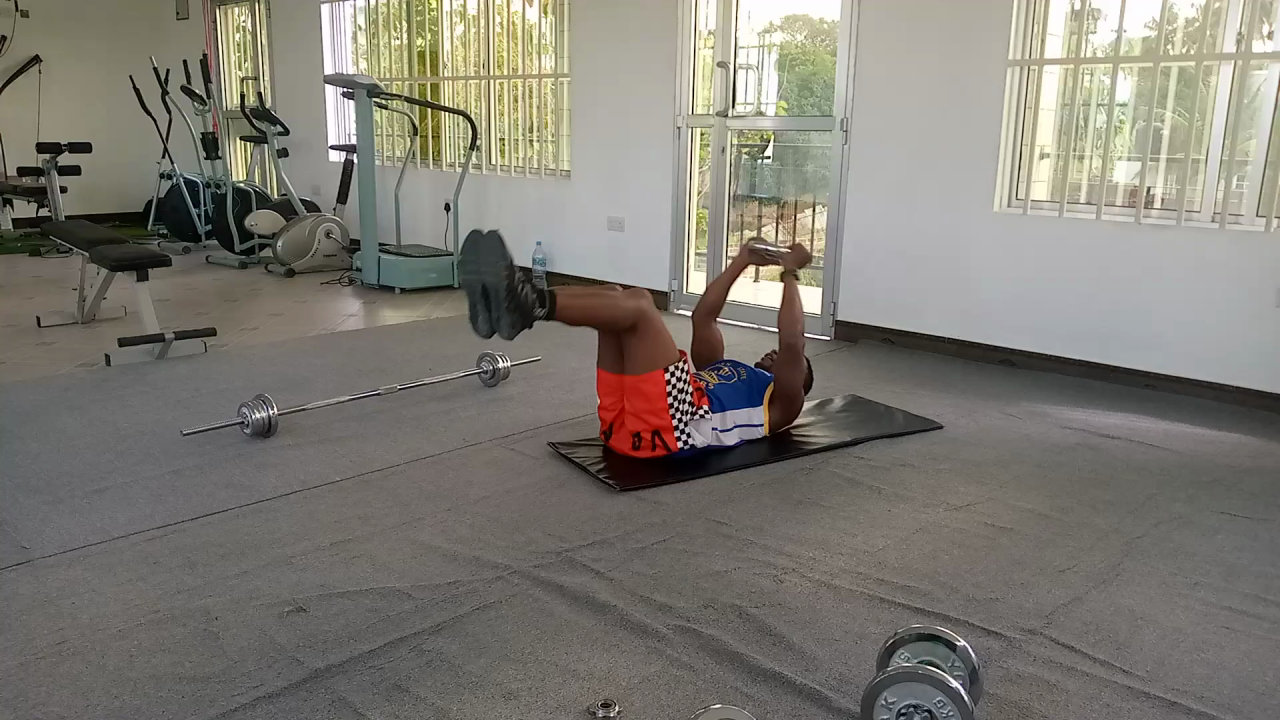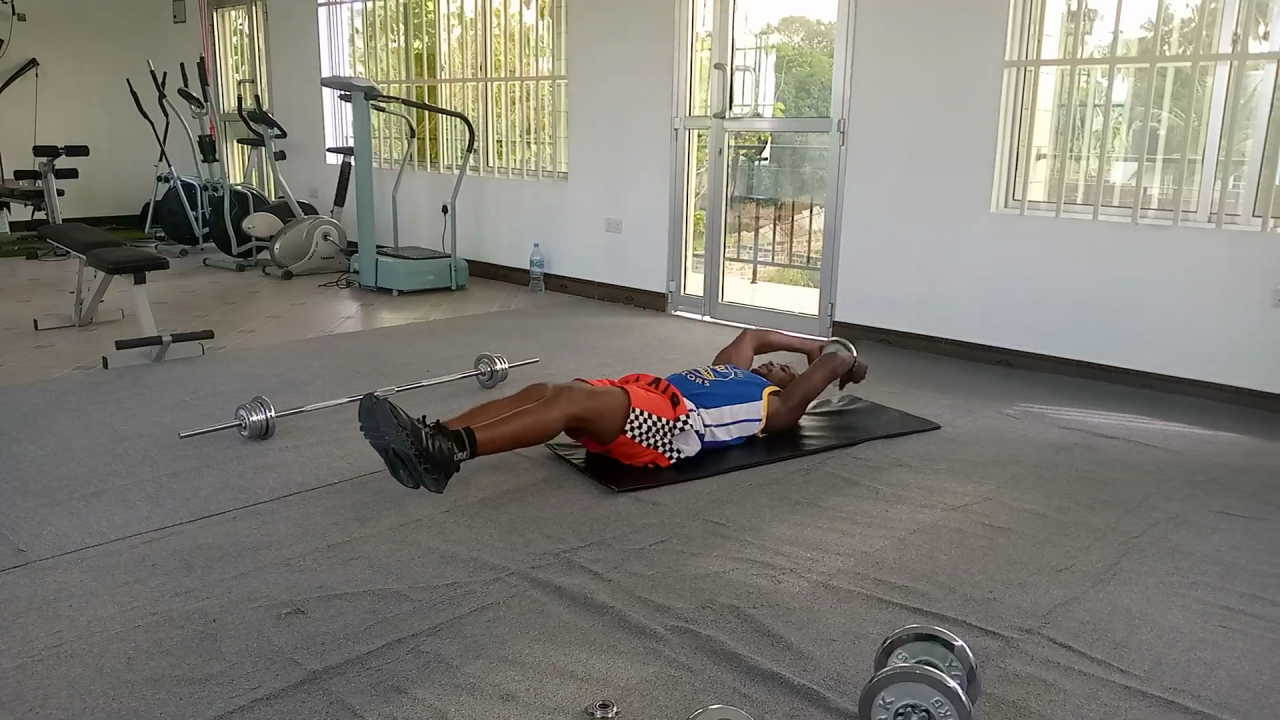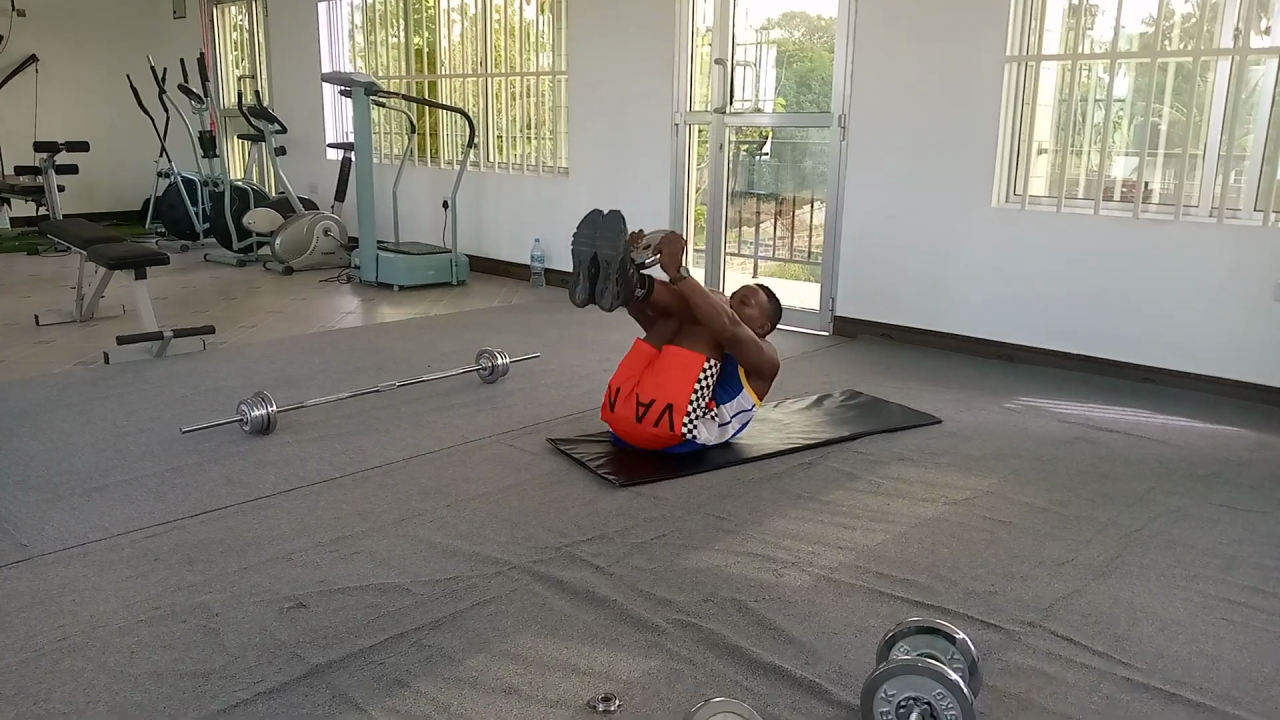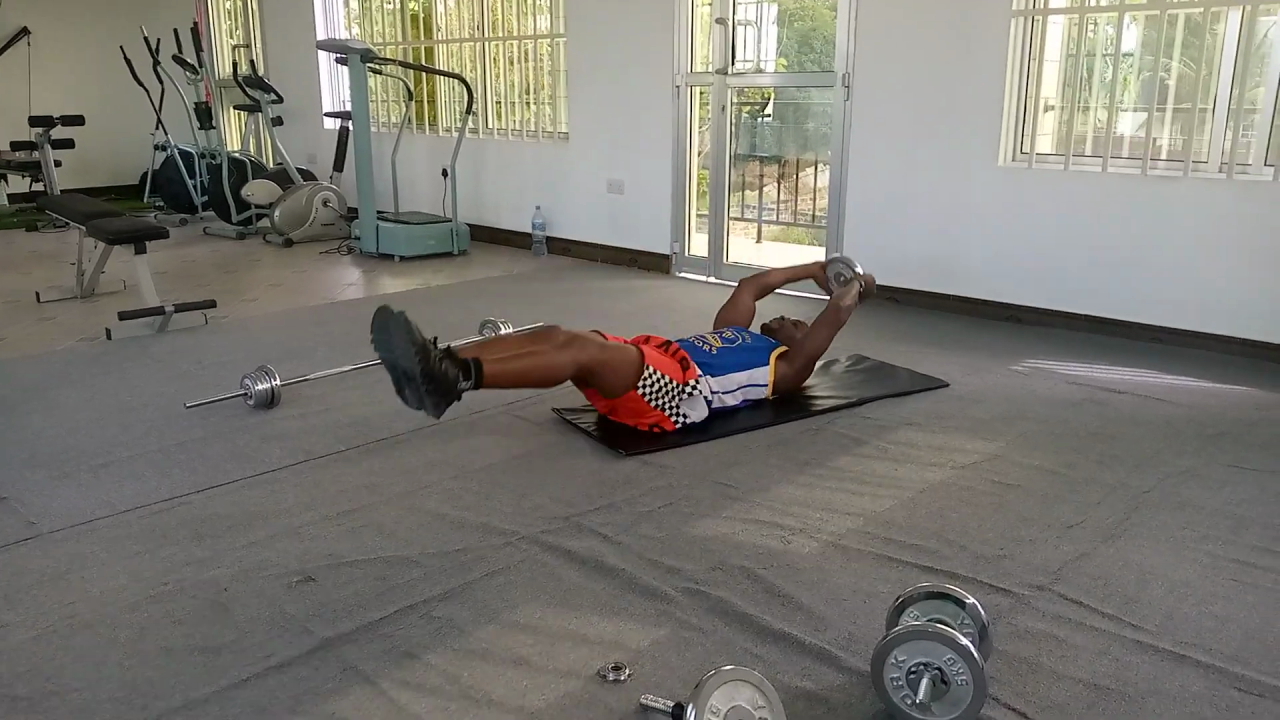
dt=0.7s
person 1, frame 1
left shoulder: (779, 404)
right shoulder: (724, 365)
left elbow: (792, 344)
right elbow: (704, 315)
left wrist: (790, 278)
right wrist: (742, 262)
left hip: (668, 425)
right hip: (625, 416)
left knee: (637, 302)
right knee: (610, 297)
left ankle: (529, 303)
right ankle: (501, 303)
person 1, frame 2
left shoulder: (776, 408)
right shoulder: (734, 374)
left elbow: (828, 366)
right elbow: (753, 335)
right wrist: (815, 345)
left hip: (669, 425)
right hip: (643, 392)
left knee: (571, 400)
right knee: (542, 393)
left ankle: (449, 450)
right ankle: (434, 437)
person 1, frame 3
left shoulder: (762, 361)
right shoulder: (711, 348)
left elbow: (727, 327)
right elbow: (641, 310)
left wrist: (676, 271)
left hip: (670, 425)
right hip: (623, 410)
left knee: (707, 310)
left ankle: (623, 282)
right ankle: (599, 280)
person 1, frame 4
left shoulder: (787, 368)
right shoulder: (739, 336)
left elbow: (834, 315)
right elbow: (750, 287)
left wrist: (853, 287)
right wrist: (811, 271)
left hip: (675, 397)
right hip: (654, 358)
left knee: (579, 347)
right knee: (555, 338)
left ankle: (454, 378)
right ankle: (443, 365)
